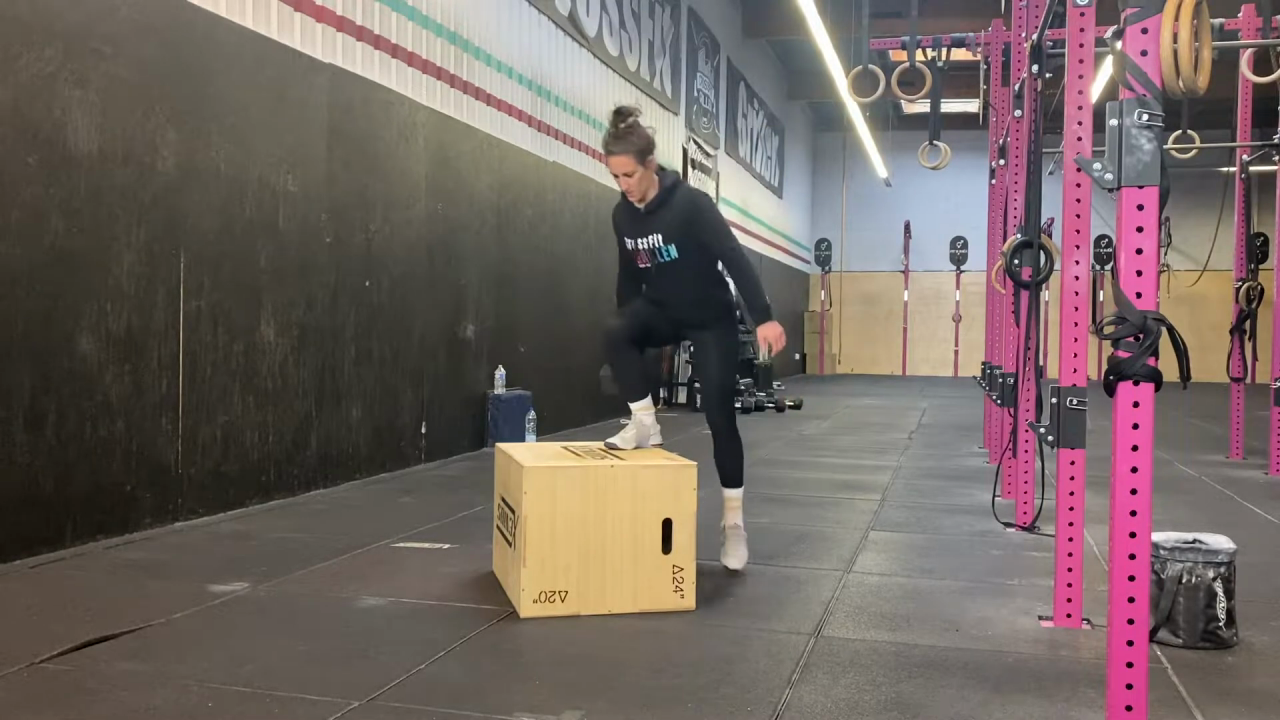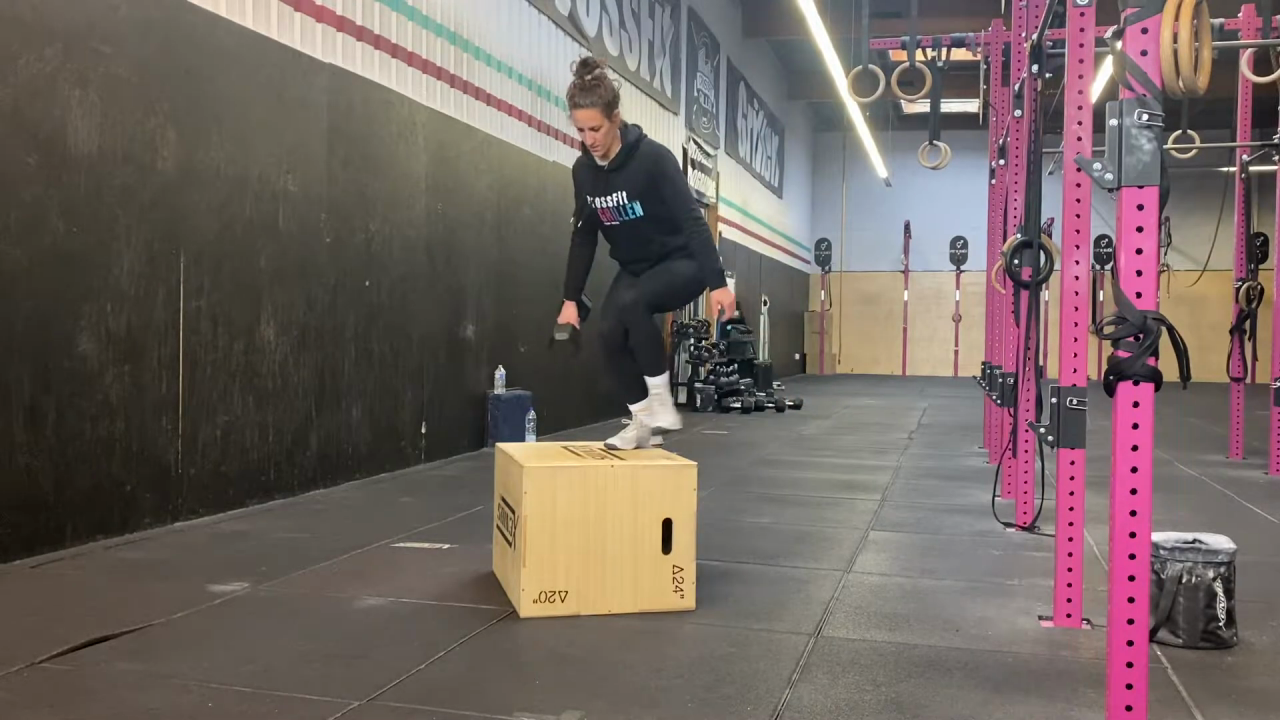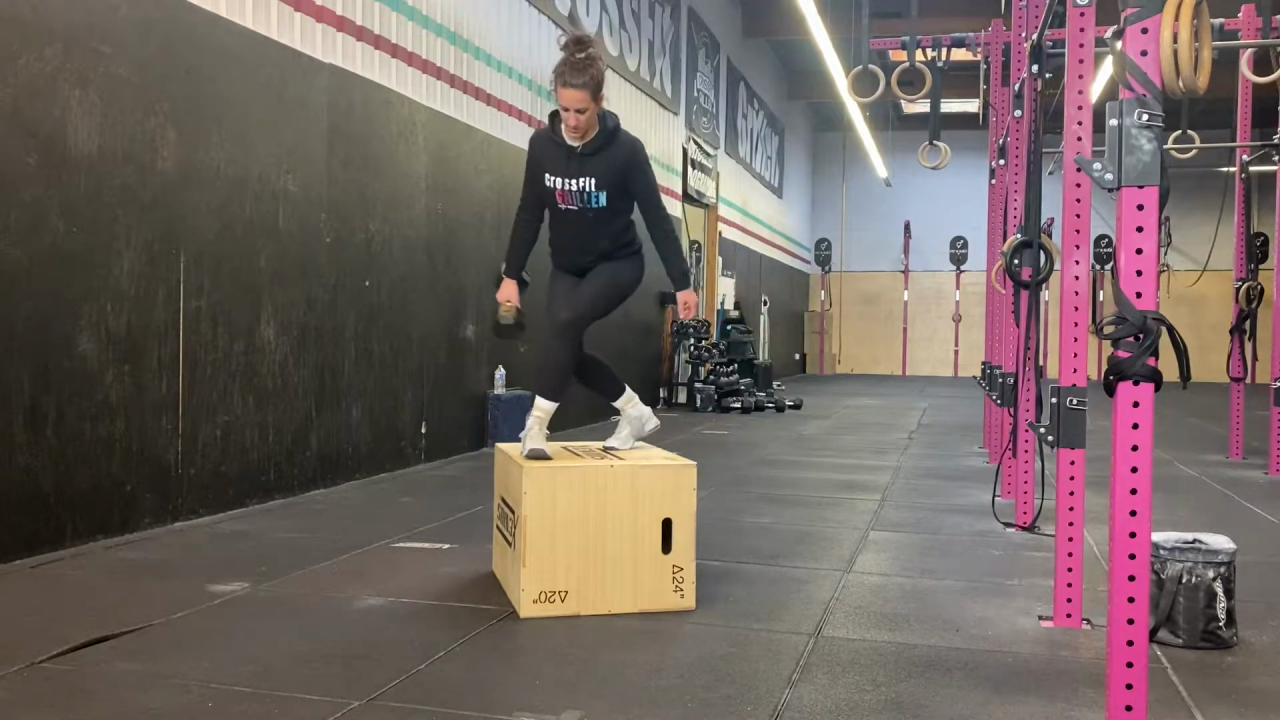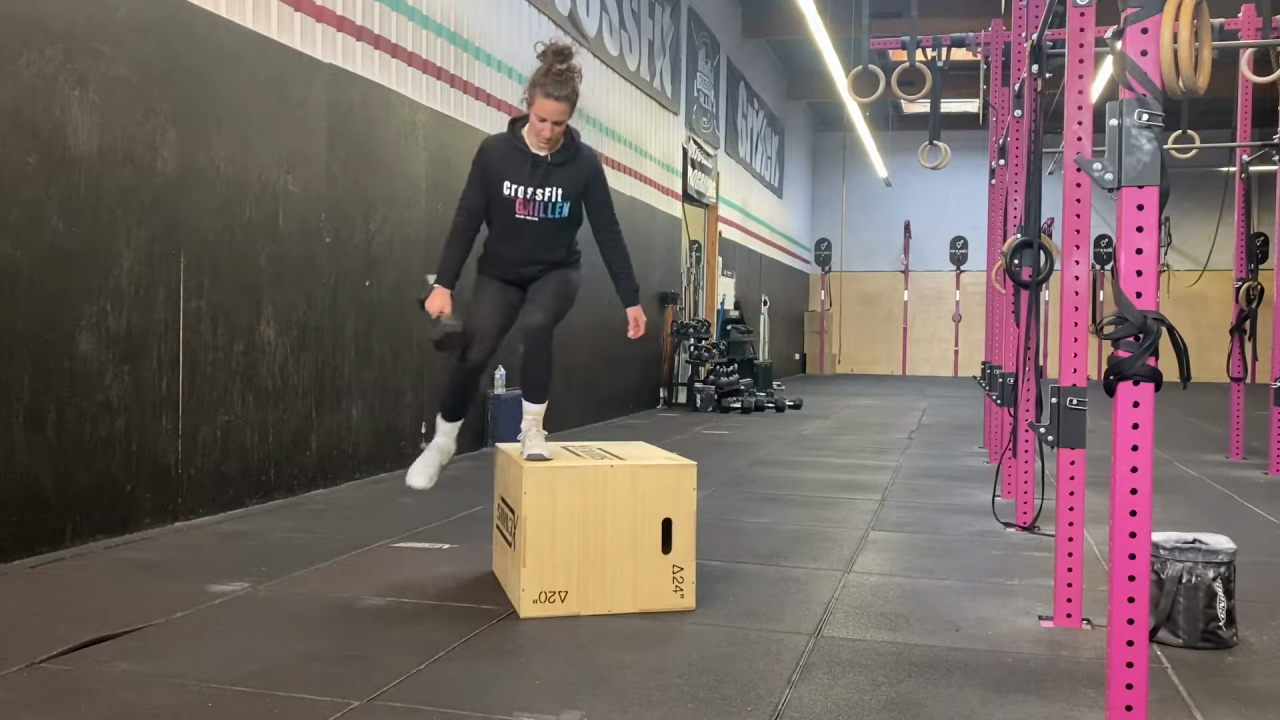
dt=0.4s
person 1, frame 1
left shoulder: (690, 202)
right shoulder: (623, 214)
left elbow: (735, 260)
right elbow: (628, 275)
left wrist: (764, 319)
right wrist: (627, 337)
left hip: (711, 319)
right hip: (661, 313)
left knee: (719, 418)
right knee: (616, 332)
left ankle: (732, 520)
right ankle: (644, 421)
person 1, frame 2
left shoulder: (653, 158)
right shoulder: (583, 170)
left elbow: (691, 219)
right elbow: (584, 236)
left wrist: (717, 282)
right wrist: (570, 298)
left hip: (681, 262)
right hip: (634, 267)
left knee: (631, 303)
right knee: (609, 332)
left ankle: (661, 399)
right ankle: (644, 420)
person 1, frame 3
left shoulder: (625, 149)
right shoulder: (542, 145)
left elbow: (656, 216)
right elbow: (529, 214)
left wrist: (682, 281)
right wrist: (511, 275)
left hip: (618, 262)
right hip: (568, 266)
left knee: (565, 322)
right knee: (567, 347)
left ankle: (537, 427)
right ankle: (637, 413)
person 1, frame 4
left shoulder: (583, 163)
right shoulder: (495, 152)
left elbow: (608, 234)
right elbow: (467, 221)
left wrist: (631, 299)
right wrist: (444, 284)
left hip: (555, 273)
right hip: (499, 276)
left knee: (534, 329)
right knee: (473, 356)
left ankle: (532, 431)
right ankle: (443, 439)
